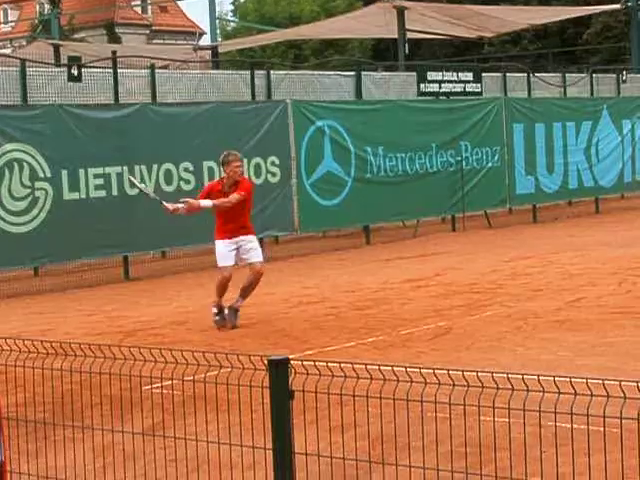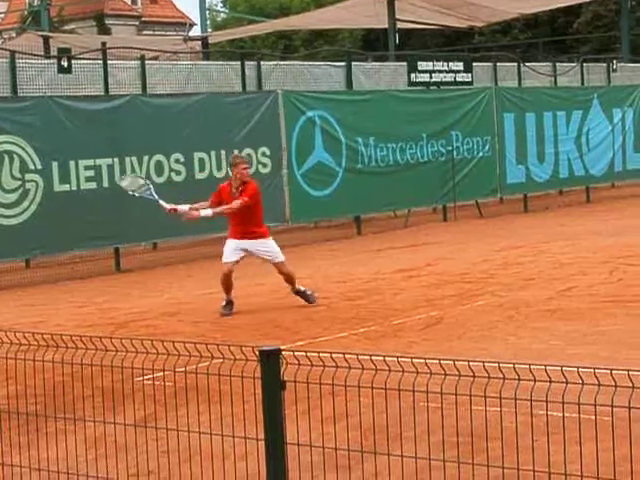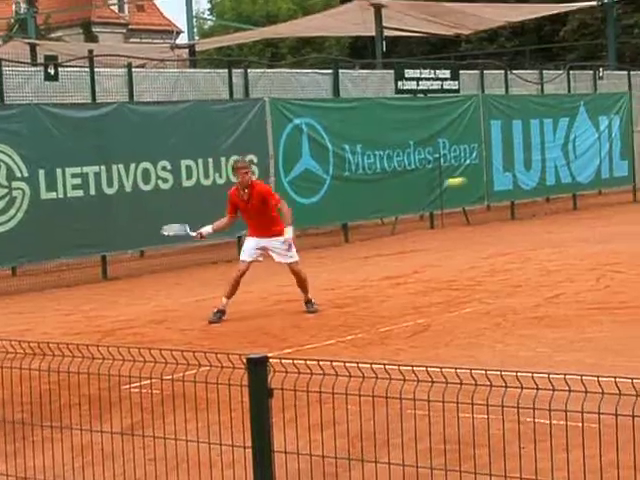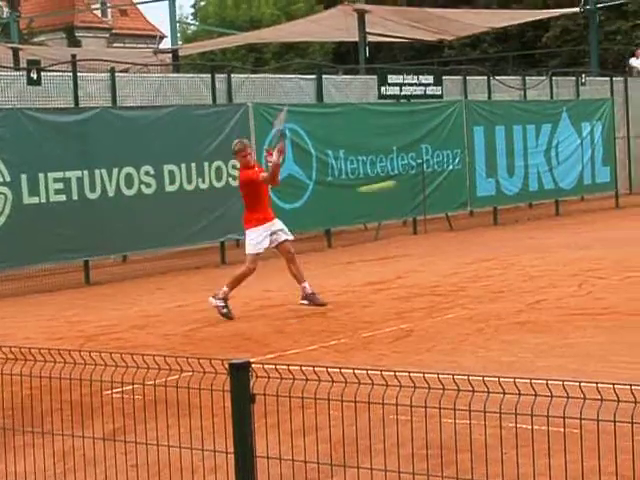
dt=0.2s
person 1, frame 1
left shoulder: (246, 184)
right shoulder: (212, 187)
left elbow: (229, 202)
right elbow: (194, 206)
left wrist: (203, 204)
right wrist: (178, 207)
left hip: (246, 235)
right hip: (224, 238)
left knee: (258, 271)
right knee: (225, 275)
left ankle: (235, 308)
right ankle: (218, 307)
person 1, frame 2
left shoulder: (252, 188)
right shoulder: (223, 189)
left elbow: (233, 208)
right elbow: (209, 205)
left wrist: (203, 214)
right wrist: (183, 208)
left hip: (260, 237)
right hip: (236, 238)
left knee: (284, 270)
right knee: (226, 271)
left ankle: (298, 289)
right ankle: (228, 301)
person 1, frame 3
left shoulder: (262, 188)
right shoulder: (233, 194)
left elbow: (285, 208)
right elbow: (229, 220)
left wrist: (289, 231)
right wrist: (208, 229)
left hip: (277, 236)
right hip: (255, 237)
left knee: (296, 270)
right knee: (240, 271)
left ankle: (308, 300)
right ankle: (222, 308)
person 1, frame 4
left shoulder: (255, 167)
right shoulder: (245, 175)
left elbow: (274, 181)
right elbow: (269, 177)
left wrist: (273, 162)
left hip: (270, 220)
right hip: (255, 226)
left knee: (290, 253)
right knee: (251, 266)
left ankle: (308, 293)
right ankle: (221, 297)
